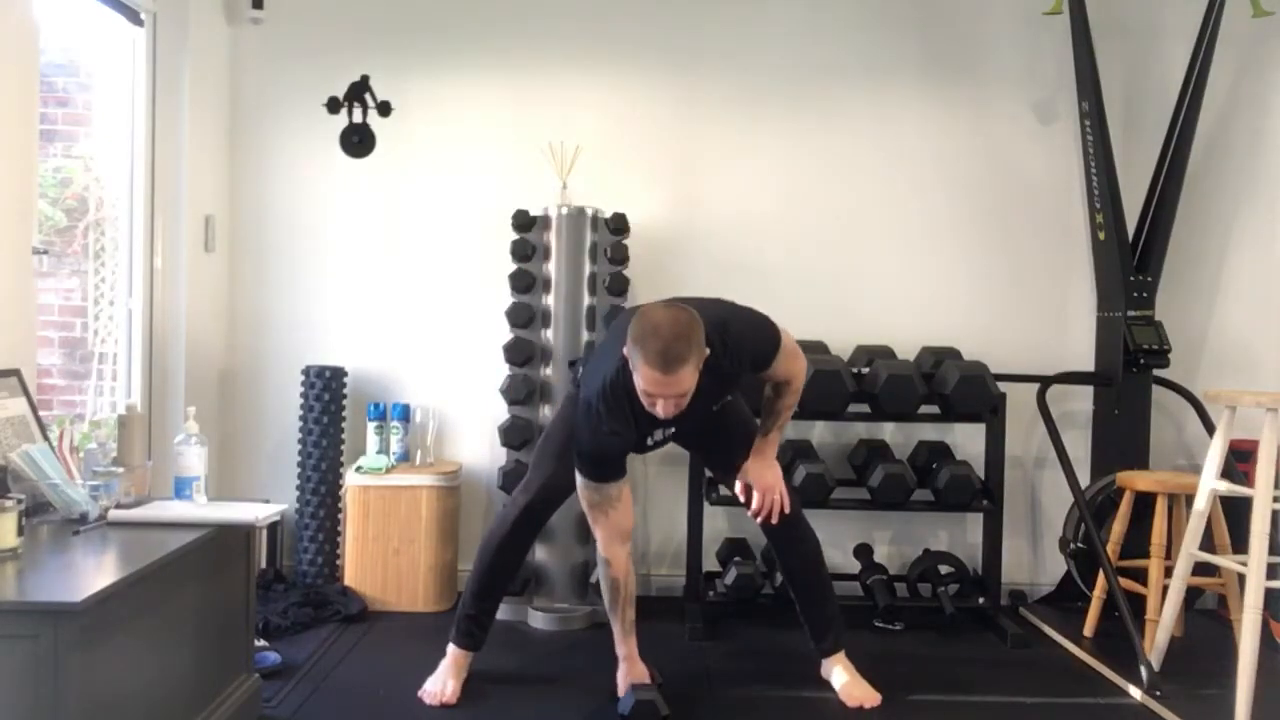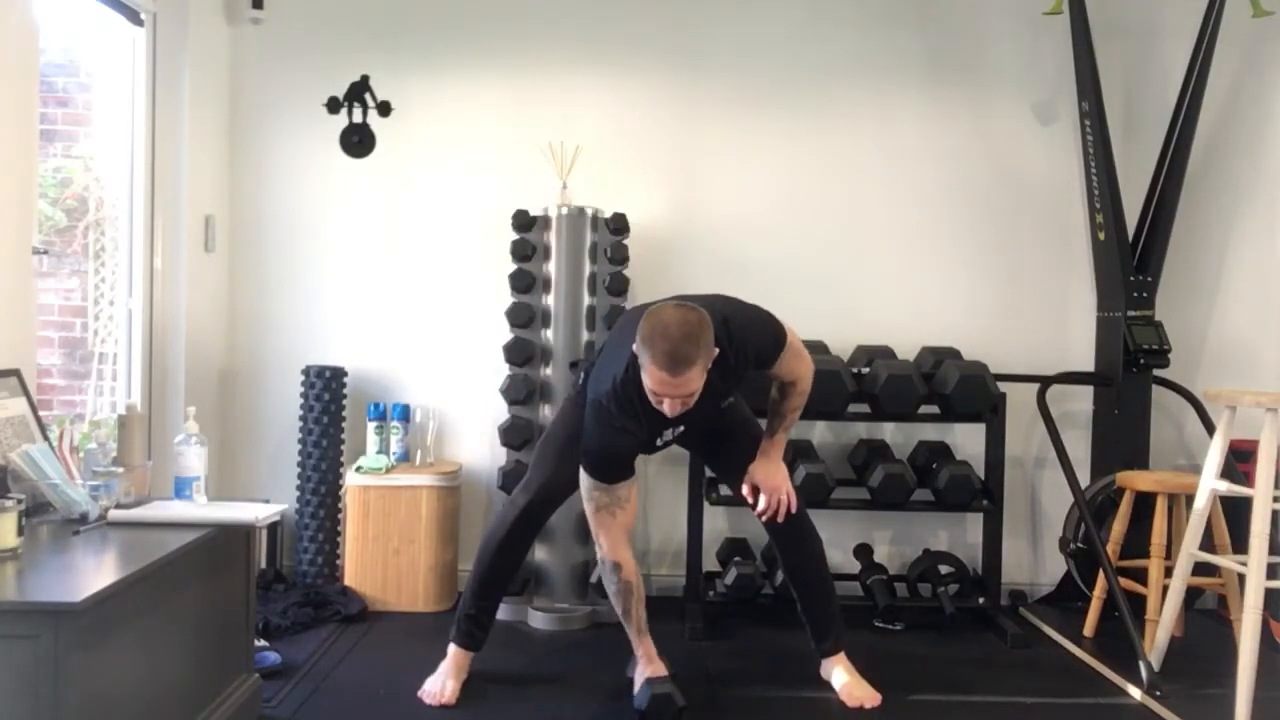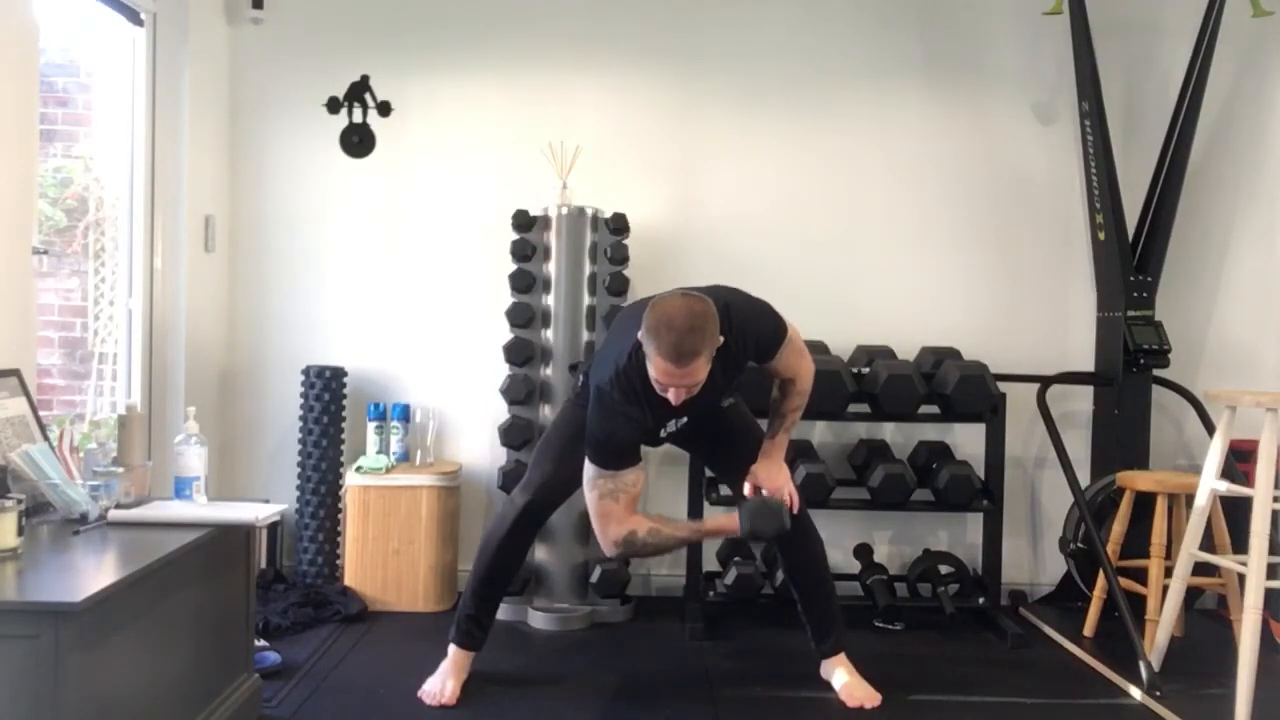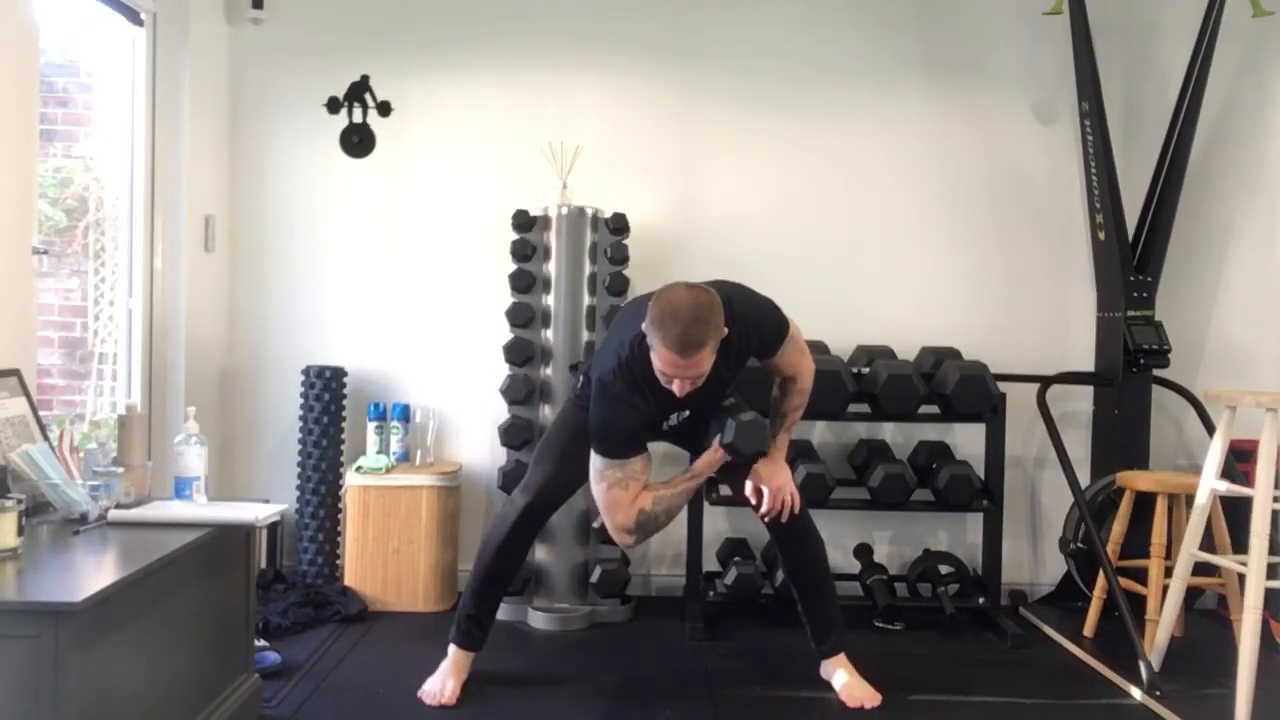
dt=0.7s
person 1, frame 1
left shoulder: (739, 333)
right shoulder: (602, 403)
left elbow: (792, 370)
right elbow: (612, 544)
left wrist: (764, 452)
right wrist: (628, 657)
left hip: (712, 402)
right hip: (616, 402)
left knee: (778, 507)
right knee: (530, 504)
left ankle: (833, 657)
right ankle: (459, 654)
person 1, frame 2
left shoulder: (744, 330)
right shoulder: (611, 403)
left elbow: (798, 372)
right elbow: (612, 545)
left wrist: (770, 454)
right wrist: (645, 655)
right hip: (603, 394)
left knee: (782, 505)
right knee: (531, 502)
left ankle: (833, 658)
right ankle: (459, 653)
person 1, frame 3
left shoulder: (747, 320)
right shoulder: (615, 389)
left elbow: (798, 372)
right elbow: (615, 535)
left wrist: (772, 456)
right wrist: (722, 526)
left hip: (710, 407)
right hip: (604, 401)
left knee: (783, 504)
right knee: (530, 502)
left ankle: (833, 657)
right ankle: (460, 653)
person 1, frame 4
left shoulder: (750, 316)
right shoulder: (617, 379)
left elbow: (797, 370)
right elbow: (625, 525)
left wrist: (774, 455)
right wrist: (710, 463)
left hip: (710, 406)
right hip: (607, 401)
left knee: (785, 505)
right knee: (531, 501)
left ankle: (833, 657)
right ankle: (459, 653)
